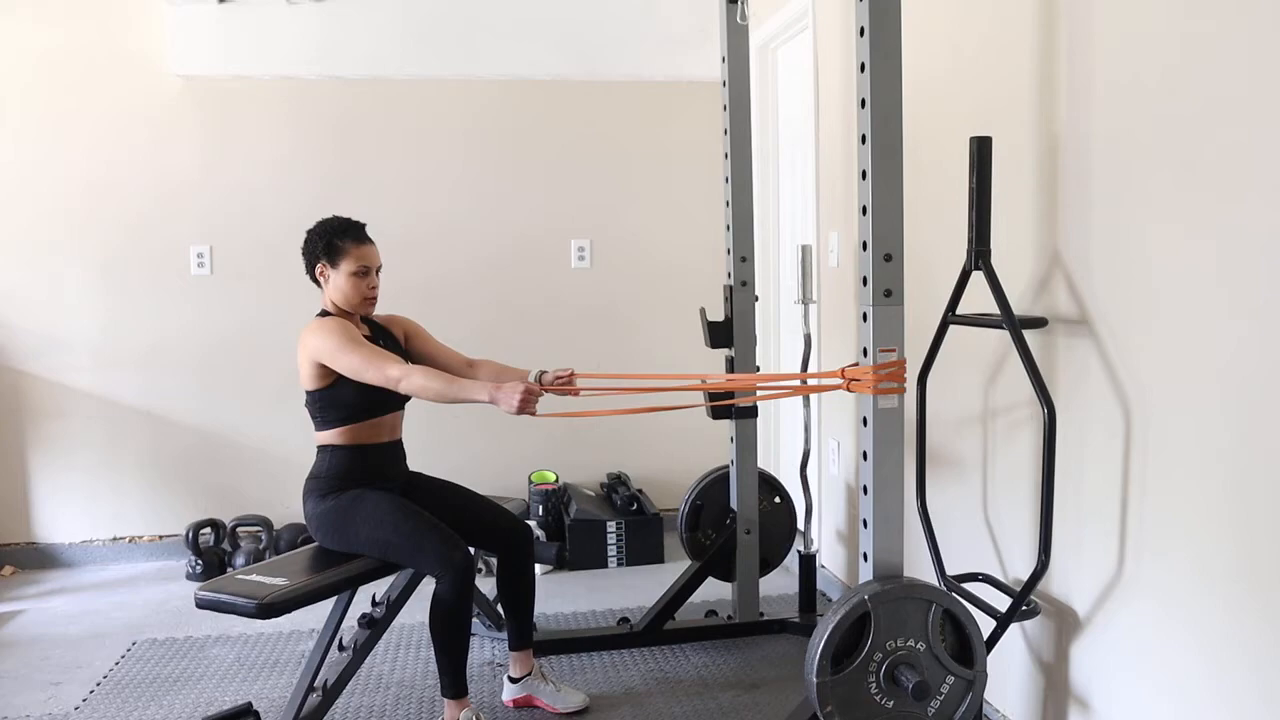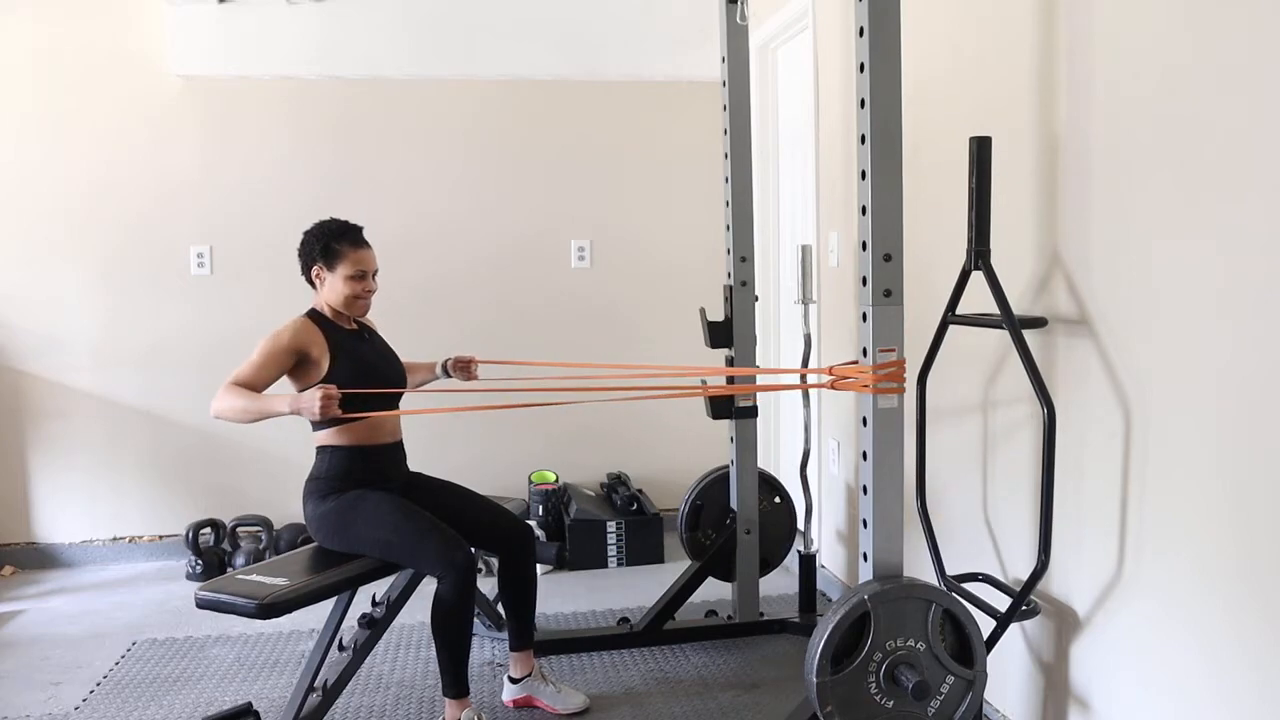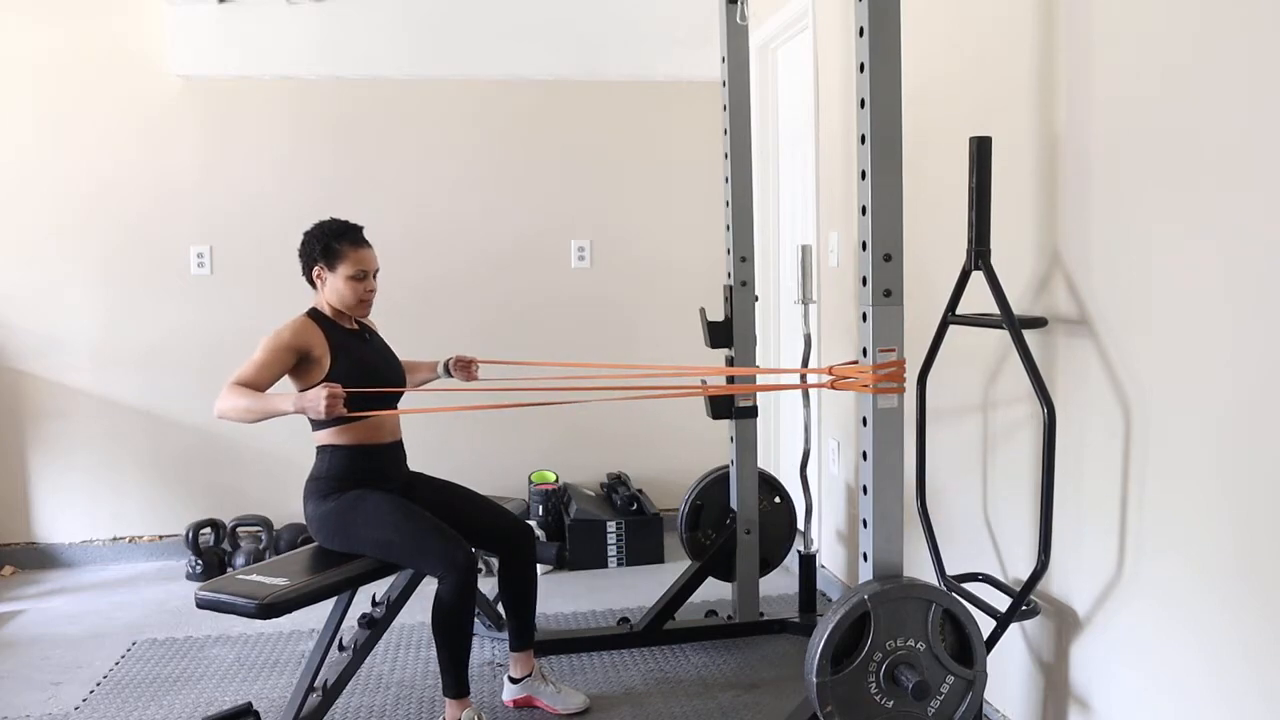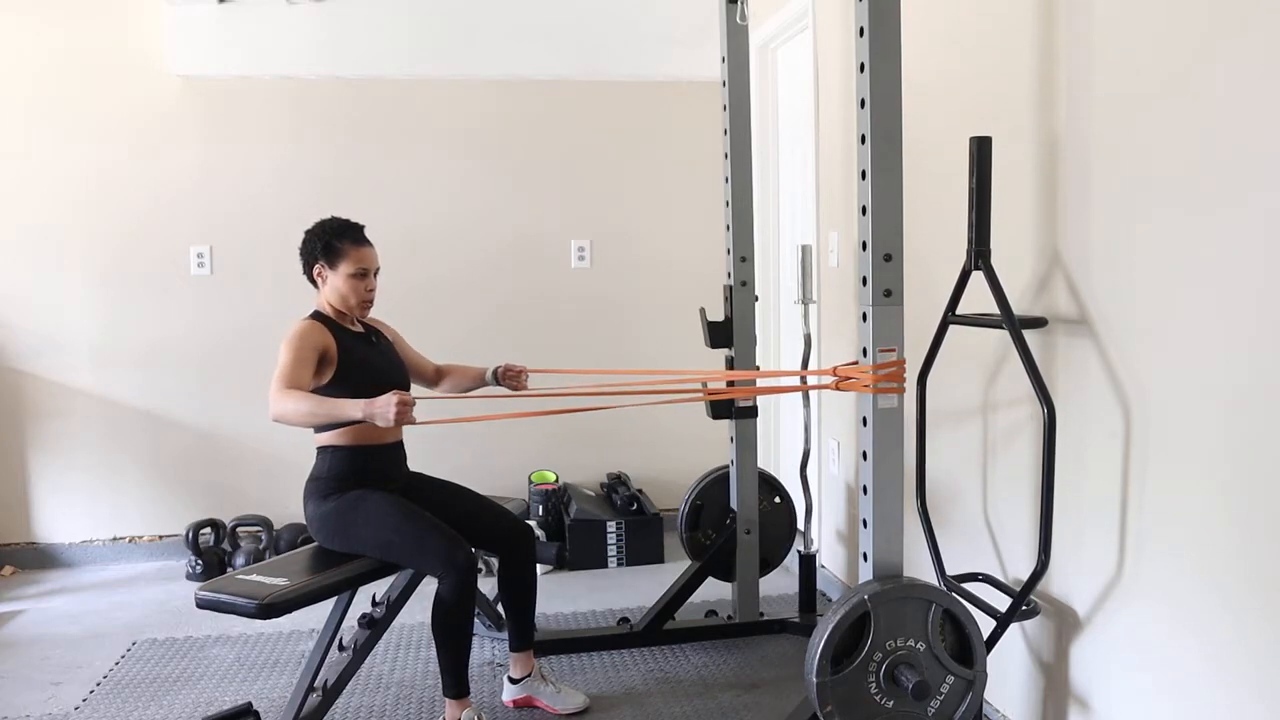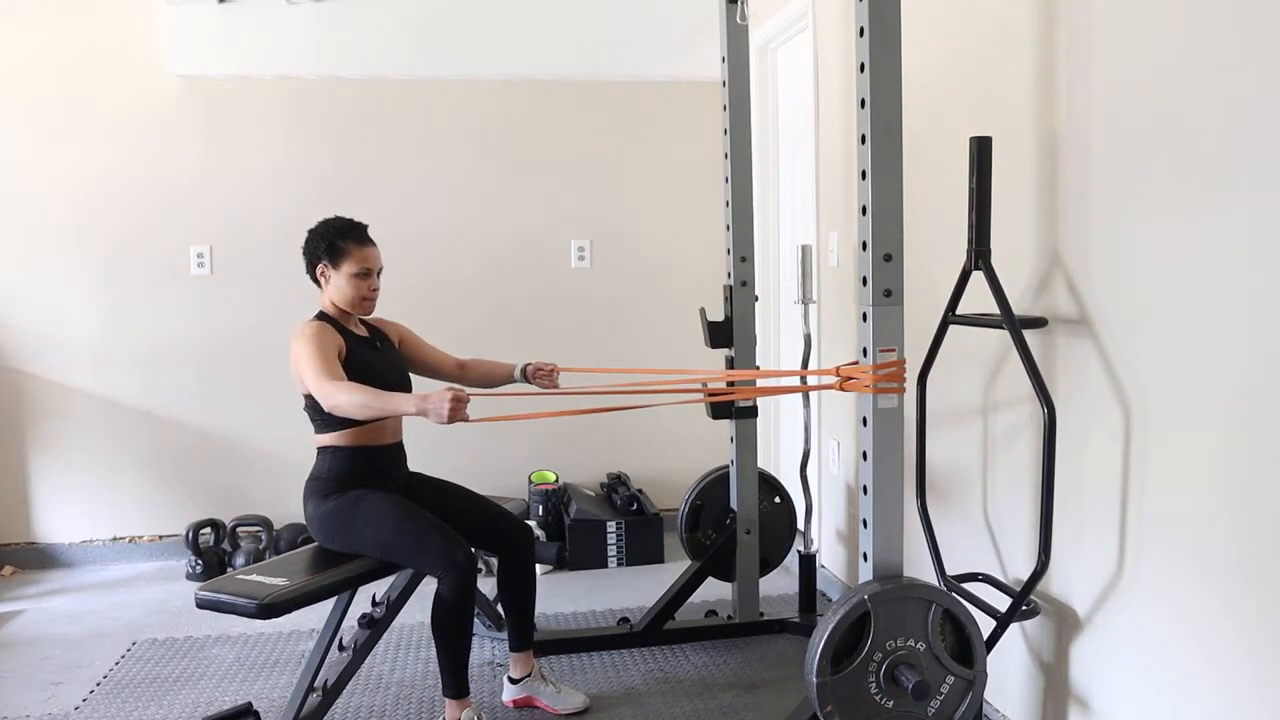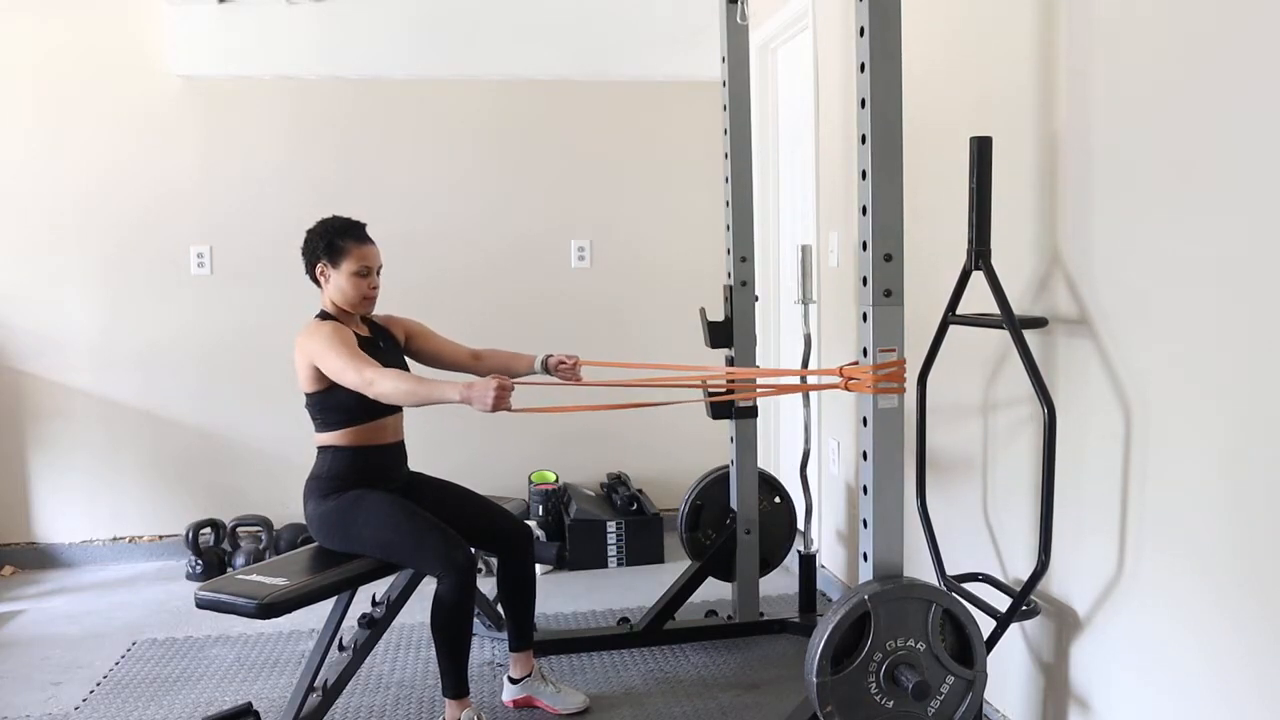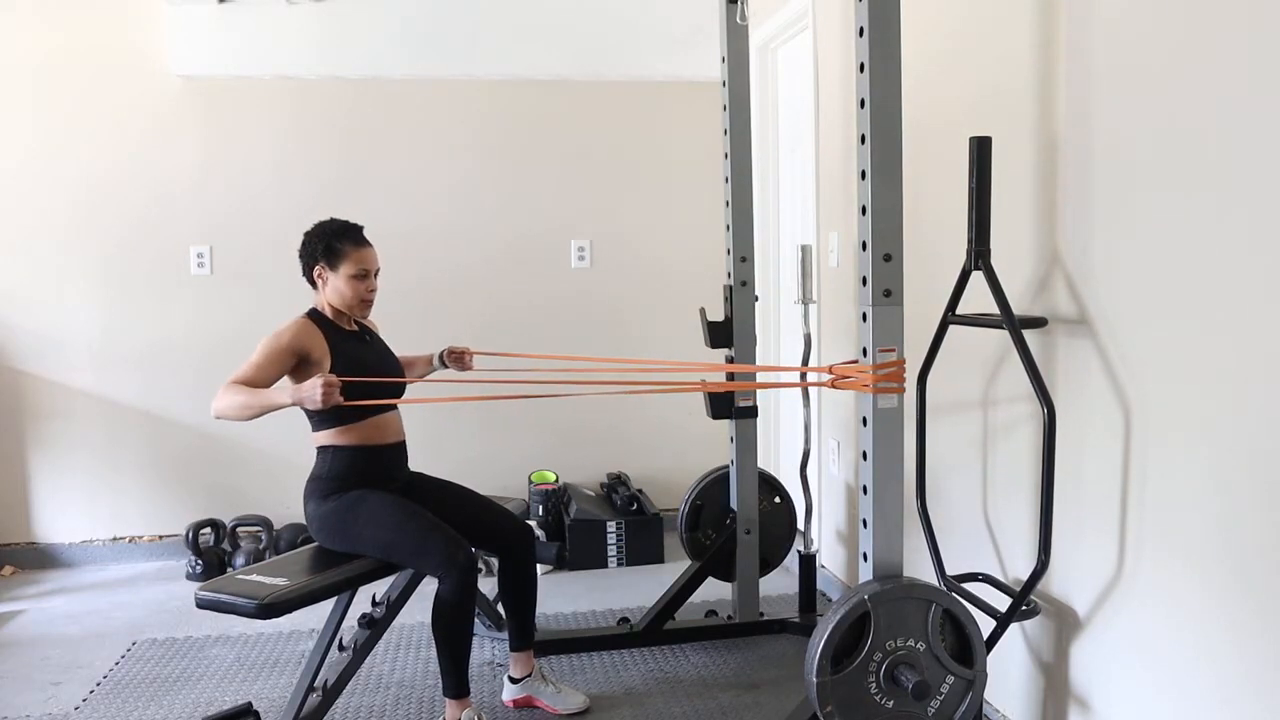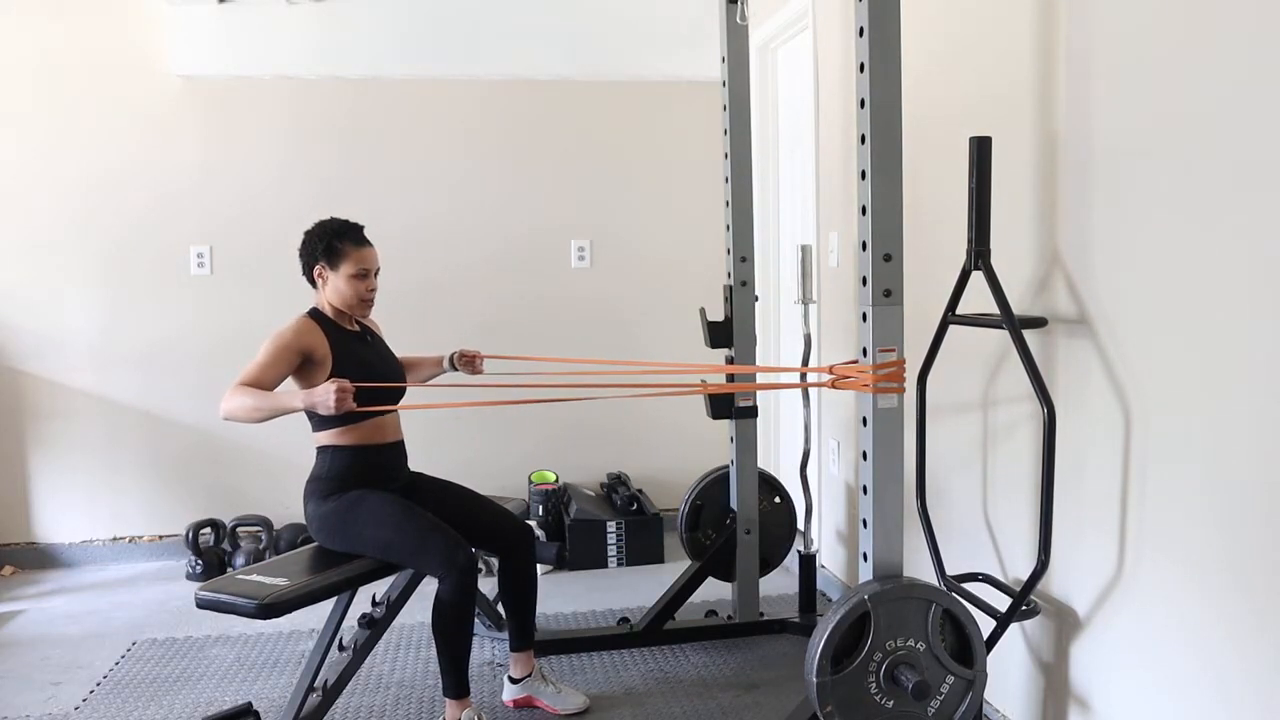
dt=0.7s
person 1, frame 1
left shoulder: (393, 327)
right shoulder: (323, 334)
left elbow: (466, 367)
right elbow: (403, 380)
left wrist: (536, 377)
right wrist: (493, 393)
left hip: (395, 479)
right hip: (340, 495)
left knee: (514, 535)
right knee: (453, 562)
left ankle: (522, 676)
person 1, frame 2
left shoulder: (365, 329)
right shoulder: (300, 335)
right elbow: (224, 402)
left wrist: (445, 369)
right wrist: (295, 403)
left hip: (396, 479)
right hip: (342, 494)
left knee: (516, 535)
right knee: (456, 562)
left ankle: (522, 676)
person 1, frame 3
left shoulder: (365, 329)
right shoulder: (300, 334)
right elbow: (228, 401)
left wrist: (445, 368)
right wrist: (299, 401)
left hip: (395, 479)
right hip: (342, 494)
left knee: (516, 535)
right knee: (456, 561)
left ankle: (522, 677)
person 1, frame 4
left shoulder: (377, 331)
right shoulder: (310, 335)
left elbow: (436, 376)
right elbow: (281, 404)
left wrist: (492, 376)
right wrist: (366, 408)
left hip: (396, 479)
right hip: (342, 495)
left knee: (516, 535)
right knee: (456, 561)
left ankle: (522, 677)
person 1, frame 5
left shoulder: (385, 333)
right shoulder: (314, 336)
left elbow: (456, 368)
right elbow: (334, 395)
left wrist: (521, 372)
right wrist: (419, 405)
left hip: (396, 480)
right hip: (341, 495)
left knee: (516, 536)
right knee: (455, 561)
left ankle: (523, 677)
person 1, frame 6
left shoulder: (391, 328)
right shoulder: (319, 336)
left elbow: (472, 357)
right elbow: (378, 384)
left wrist: (543, 364)
right wrist: (465, 393)
left hip: (396, 480)
right hip: (341, 496)
left knee: (515, 536)
right knee: (455, 562)
left ankle: (522, 677)
person 1, frame 7
left shoulder: (365, 329)
right shoulder: (300, 335)
right elbow: (224, 402)
left wrist: (439, 360)
right wrist: (297, 394)
left hip: (397, 480)
right hip: (342, 495)
left knee: (516, 536)
right knee: (456, 562)
left ankle: (522, 676)
person 1, frame 8
left shoulder: (366, 328)
right shoulder: (302, 335)
right elbow: (233, 403)
left wrist: (449, 362)
right wrist: (308, 398)
left hip: (396, 480)
right hip: (342, 495)
left knee: (515, 535)
right knee: (456, 561)
left ankle: (522, 676)
